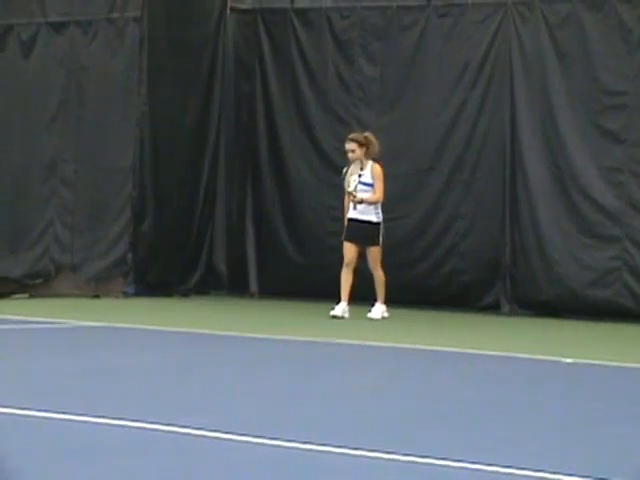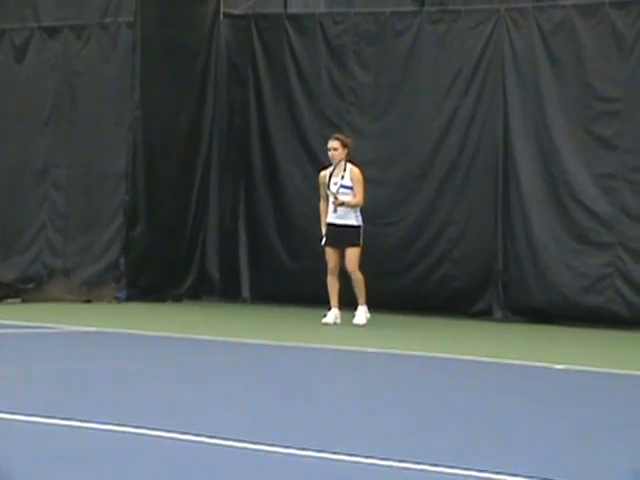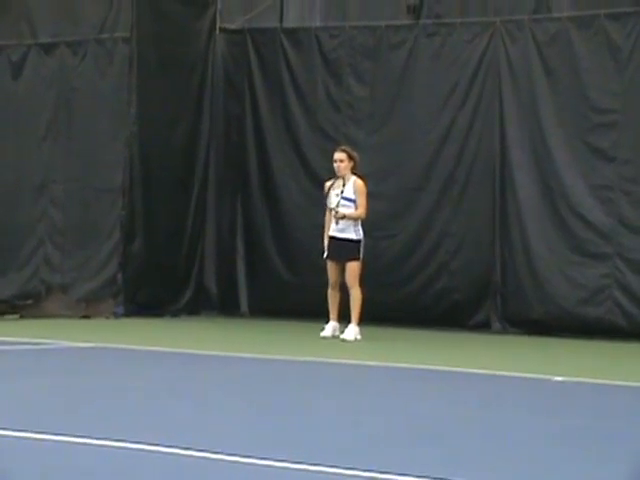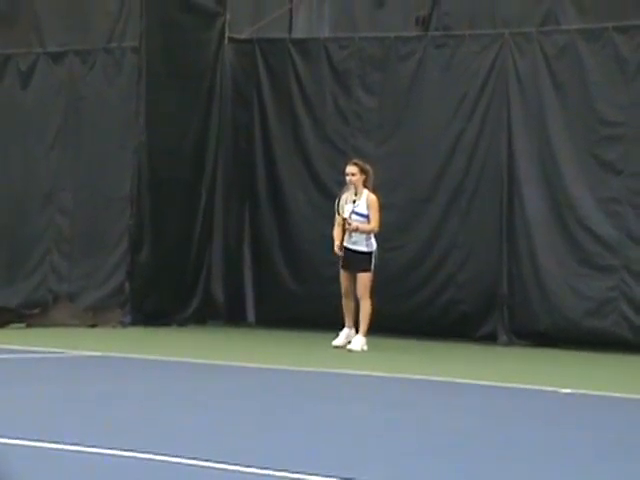
dt=0.4s
person 1, frame 1
left shoulder: (375, 169)
right shoulder: (348, 171)
left elbow: (379, 197)
left wrist: (361, 199)
right wrist: (346, 220)
left hip: (372, 222)
right hip: (353, 221)
left knee: (374, 266)
right knee: (347, 264)
left ankle: (380, 305)
right ankle: (343, 305)
person 1, frame 2
left shoulder: (354, 172)
right shoulder: (324, 175)
left elbow: (359, 200)
left wrist: (343, 201)
right wrist: (323, 225)
left hip: (351, 226)
right hip: (332, 226)
left knee: (352, 269)
right knee: (332, 270)
left ankle: (362, 308)
right ankle: (334, 311)
person 1, frame 3
left shoulder: (357, 184)
right shoulder: (329, 186)
left elbow: (362, 212)
left wrist: (345, 214)
right wrist: (326, 237)
left hip: (352, 239)
right hip: (334, 238)
left knee: (352, 283)
right knee: (333, 283)
left ankle: (354, 327)
right ankle: (333, 323)
person 1, frame 4
left shoulder: (370, 199)
right shoulder: (343, 198)
left elbow: (374, 227)
right elbow: (338, 225)
left wrist: (357, 227)
right wrist: (337, 242)
left hip: (365, 251)
right hip: (348, 249)
left knee: (362, 295)
right knee: (346, 293)
left ankle: (361, 338)
right ankle: (348, 330)
